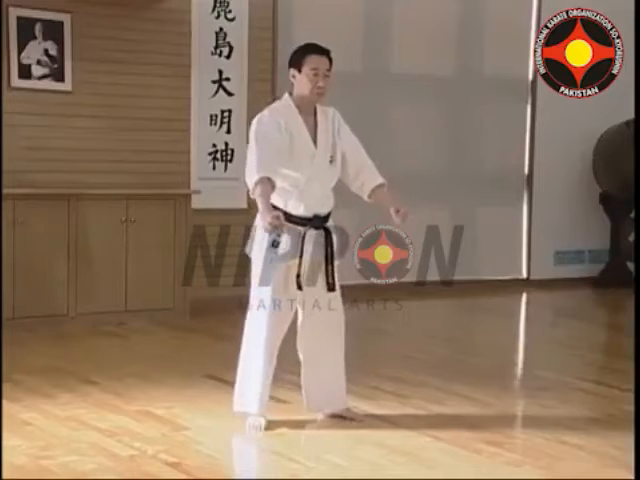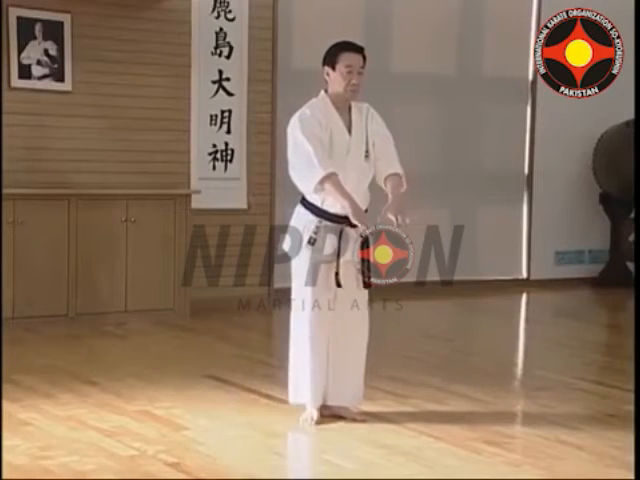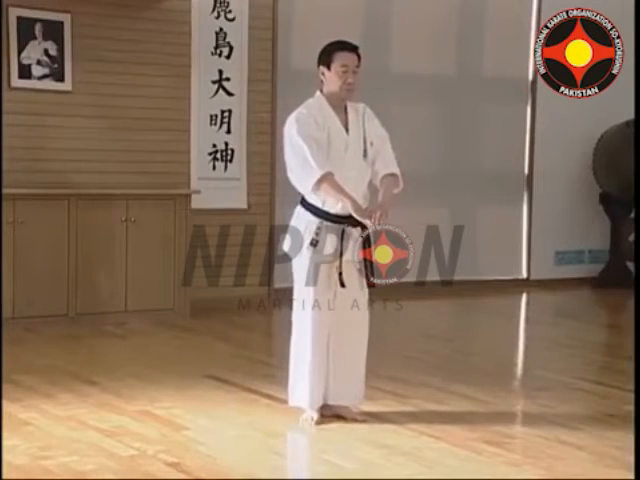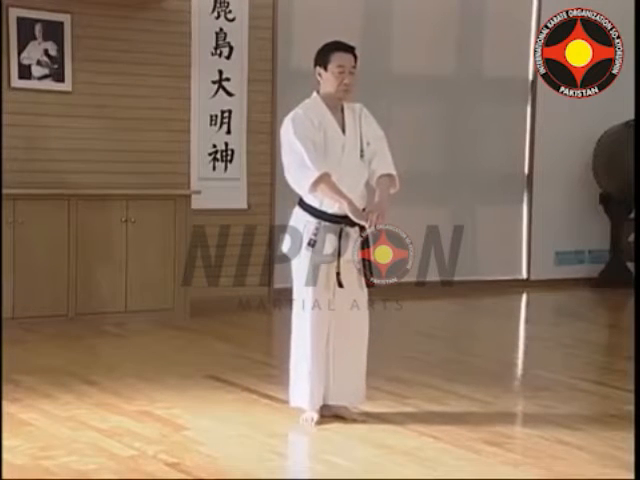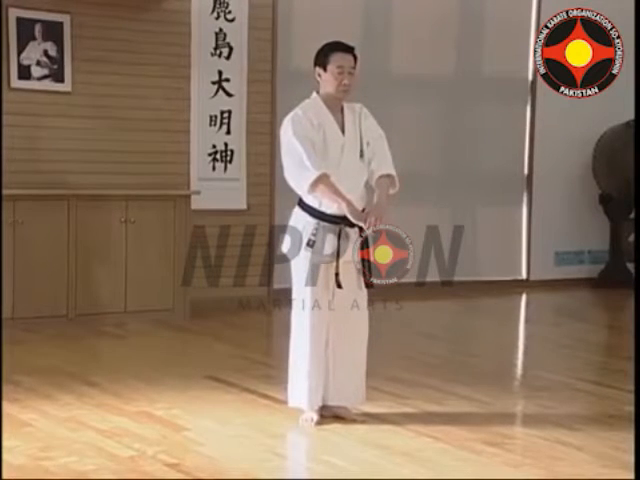
dt=1s
person 1, frame 1
left shoulder: (333, 121)
right shoulder: (271, 121)
left elbow: (361, 170)
right elbow: (259, 169)
left wrist: (391, 205)
right wrist: (265, 208)
left hip: (318, 233)
right hip: (280, 231)
left knee: (326, 317)
right knee: (267, 319)
left ankle: (327, 399)
right ankle: (253, 406)
person 1, frame 2
left shoulder: (369, 117)
right shoulder: (307, 119)
left elbow: (388, 164)
right elbow: (317, 169)
left wrist: (394, 199)
right wrist: (351, 205)
left hip: (353, 229)
right hip: (317, 226)
left knee: (353, 315)
right knee: (312, 313)
left ankle: (339, 398)
right ankle: (312, 401)
person 1, frame 3
left shoulder: (365, 117)
right shoulder: (304, 119)
left elbow: (385, 164)
right elbow: (313, 171)
left wrist: (383, 201)
right wrist: (353, 204)
left hip: (353, 230)
right hip: (317, 227)
left knee: (352, 315)
right knee: (313, 314)
left ankle: (339, 397)
right ankle: (311, 401)
person 1, frame 4
left shoulder: (362, 117)
right shoulder: (300, 120)
left elbow: (381, 163)
right elbow: (308, 172)
left wrist: (380, 200)
right wrist: (350, 204)
left hip: (352, 231)
right hip: (316, 228)
left knee: (352, 316)
right knee: (313, 315)
left ankle: (338, 397)
right ankle: (311, 401)
person 1, frame 5
left shoulder: (362, 117)
right shoulder: (300, 120)
left elbow: (381, 163)
right elbow: (307, 172)
left wrist: (379, 201)
right wrist: (348, 205)
left hip: (352, 232)
right hip: (315, 228)
left knee: (351, 317)
right knee: (312, 315)
left ankle: (337, 398)
right ankle: (310, 401)
